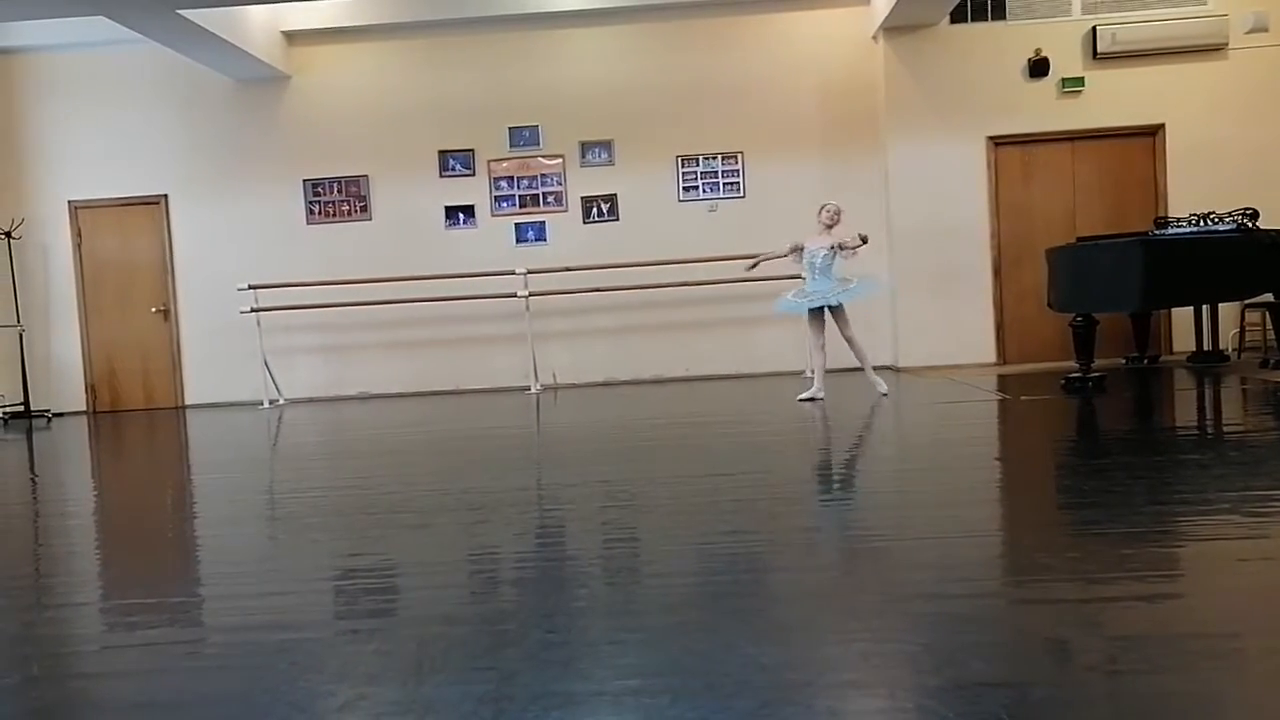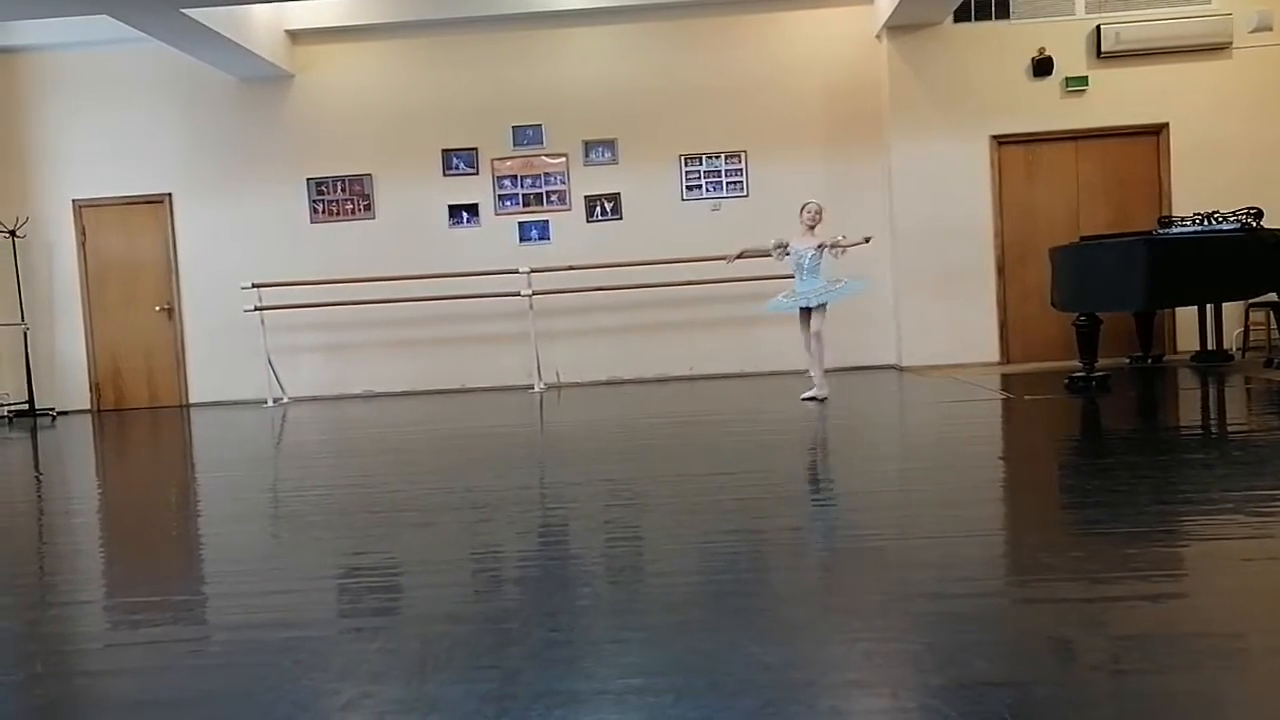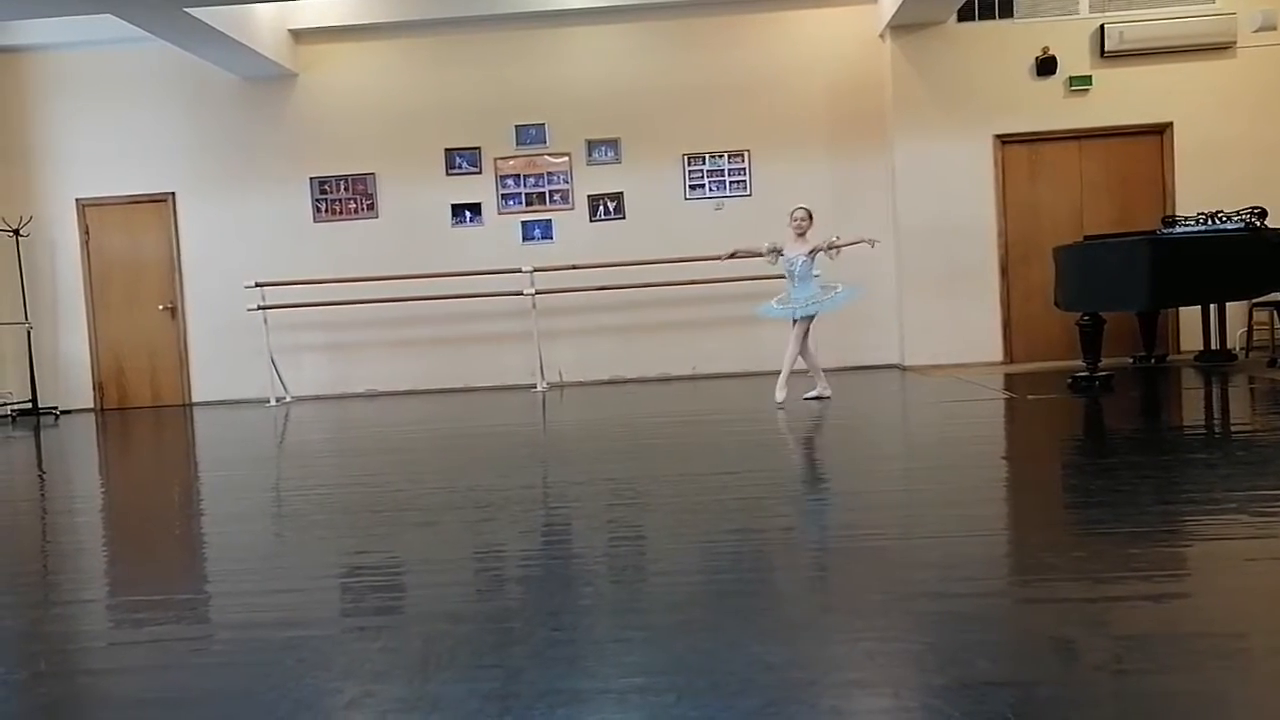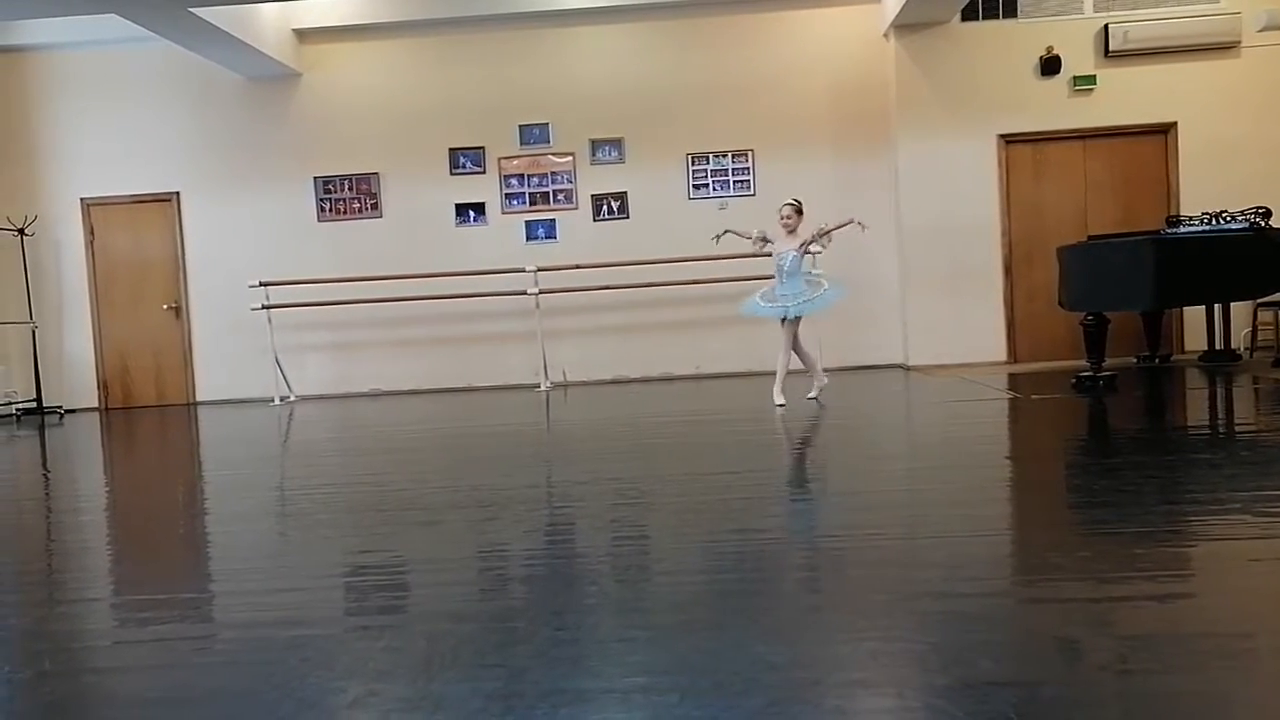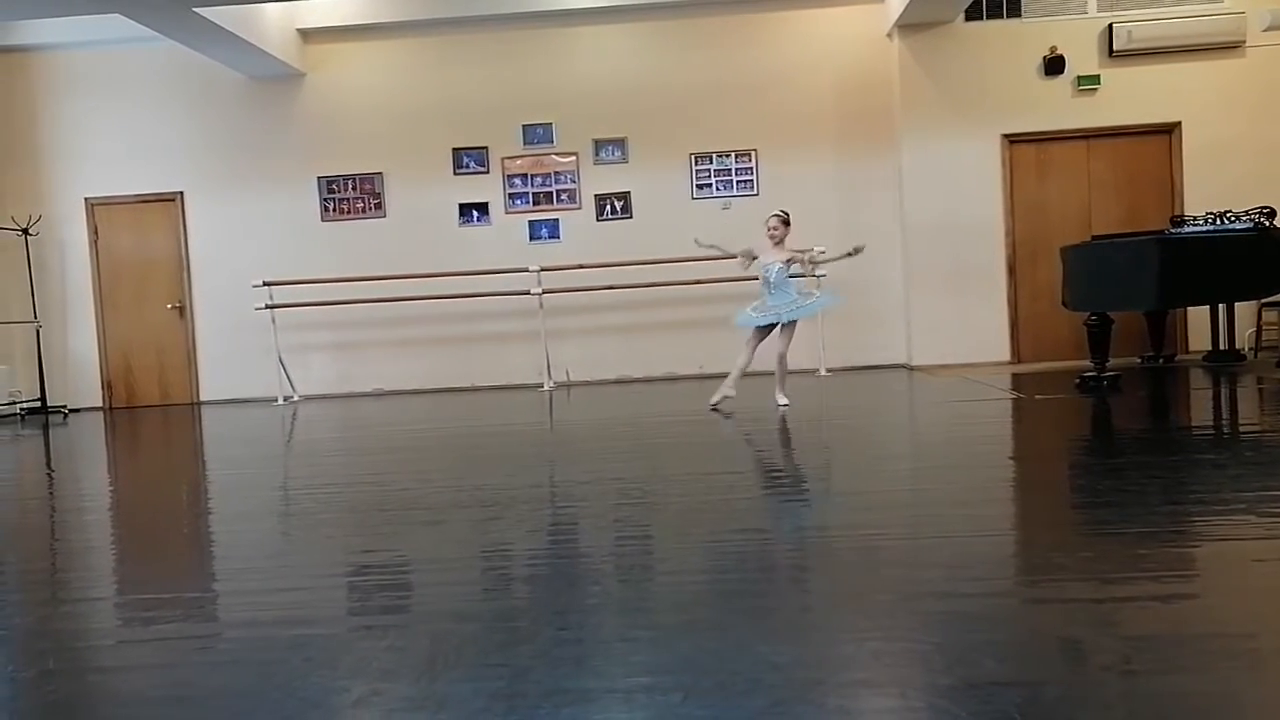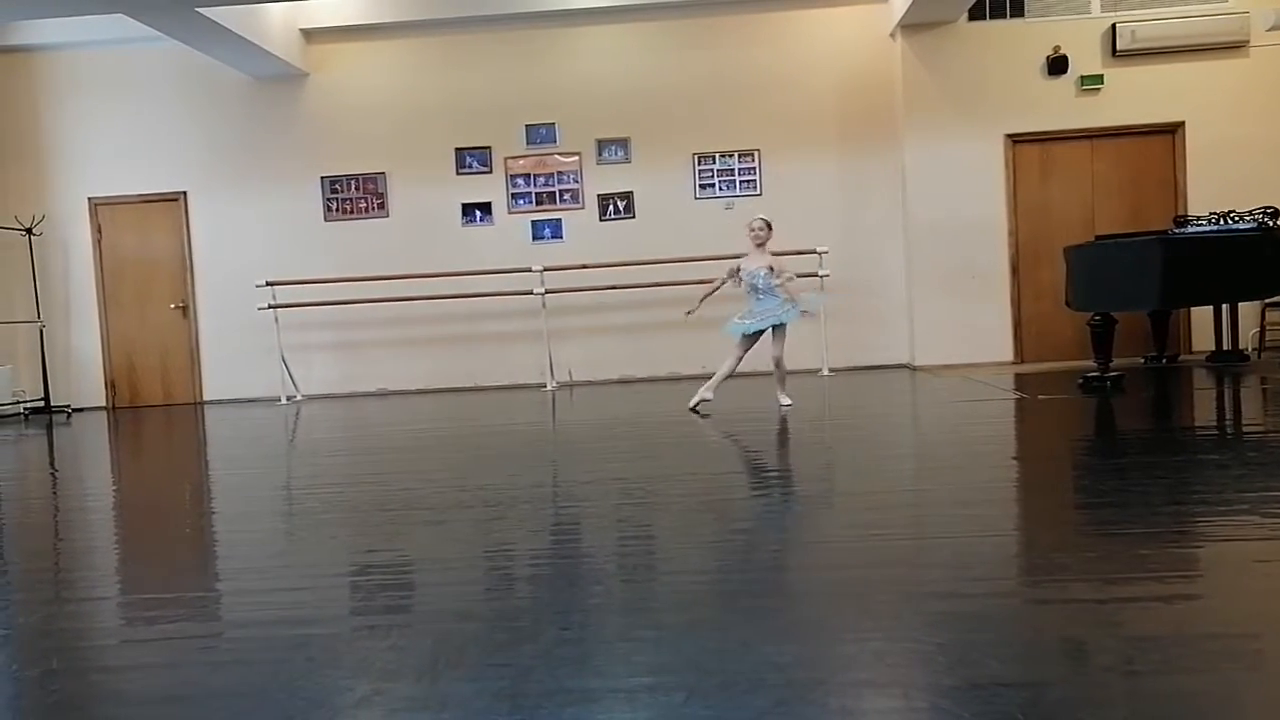
dt=0.3s
person 1, frame 1
left shoulder: (834, 241)
right shoulder: (808, 243)
left elbow: (849, 246)
right elbow: (786, 252)
left wrist: (862, 242)
right wrist: (760, 259)
left hip: (831, 291)
right hip: (811, 294)
left knee: (848, 335)
right knee: (817, 342)
left ankle: (872, 376)
right ankle: (818, 387)
person 1, frame 2
left shoulder: (821, 242)
right shoulder: (791, 243)
left elbow: (841, 244)
right elbow: (768, 249)
left wrist: (863, 241)
right wrist: (742, 252)
left hip: (818, 290)
right hip: (801, 294)
left knee: (816, 330)
right knee: (808, 343)
left ankle: (819, 377)
right ankle: (820, 386)
person 1, frame 3
left shoulder: (812, 247)
right shoulder: (784, 247)
left elbow: (837, 244)
right elbow: (760, 251)
left wrist: (863, 239)
right wrist: (736, 251)
left hip: (811, 297)
right hip: (794, 299)
left knee: (796, 338)
right knee: (802, 344)
left ankle: (781, 384)
right ankle: (822, 386)
person 1, frame 4
left shoulder: (803, 241)
right shoulder: (775, 241)
left elbow: (826, 230)
right elbow: (750, 235)
left wrist: (853, 222)
right wrist: (727, 231)
left hip: (798, 295)
right hip: (780, 296)
left knee: (787, 341)
right knee: (793, 342)
left ankle: (778, 389)
right ankle: (819, 378)
person 1, frame 5
left shoulder: (789, 255)
right shoulder: (762, 255)
left elbow: (818, 260)
right elbow: (734, 254)
left wrist: (847, 254)
right wrist: (710, 246)
left hip: (788, 306)
right hip: (769, 308)
left knee: (781, 351)
right knee: (750, 345)
left ankle: (780, 392)
right ankle: (728, 386)
person 1, frame 6
left shoulder: (771, 260)
right shoulder: (743, 263)
left elbow: (785, 283)
right elbow: (721, 282)
left wrist: (797, 304)
right wrist: (699, 302)
left hip: (776, 310)
right hip: (755, 313)
left knee: (777, 356)
right knee: (738, 353)
left ankle: (781, 393)
right ankle: (708, 389)
